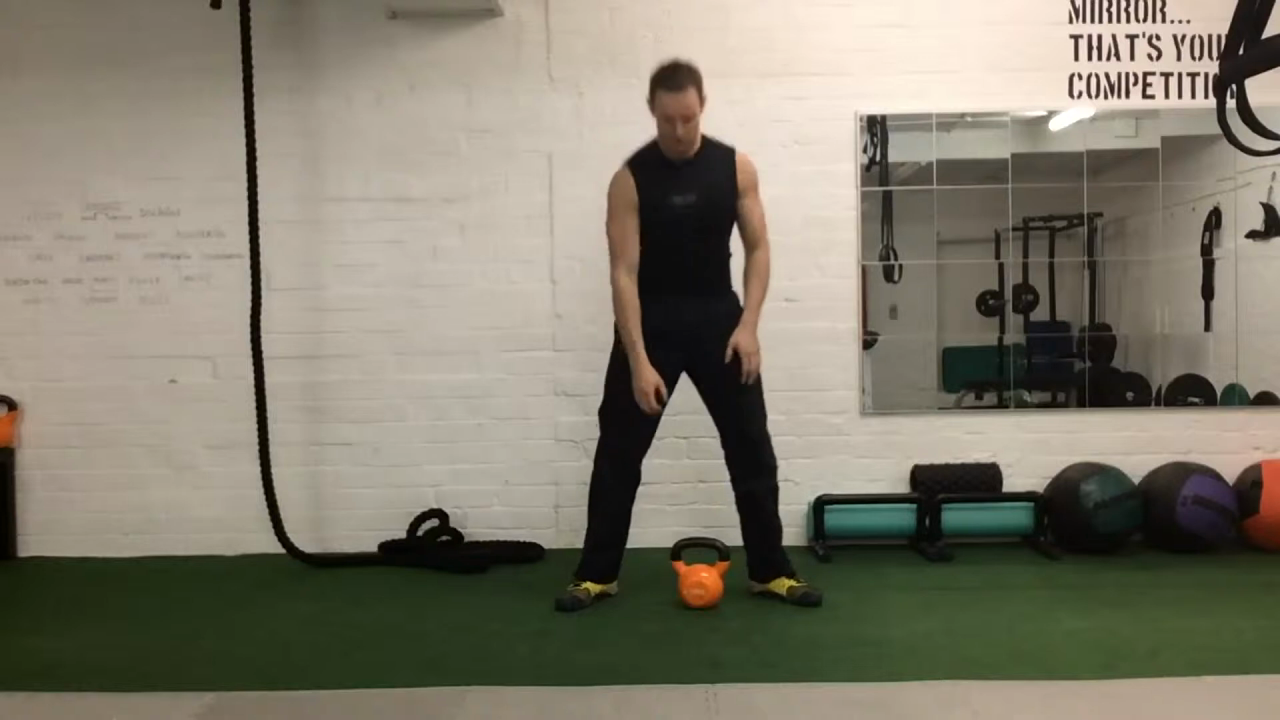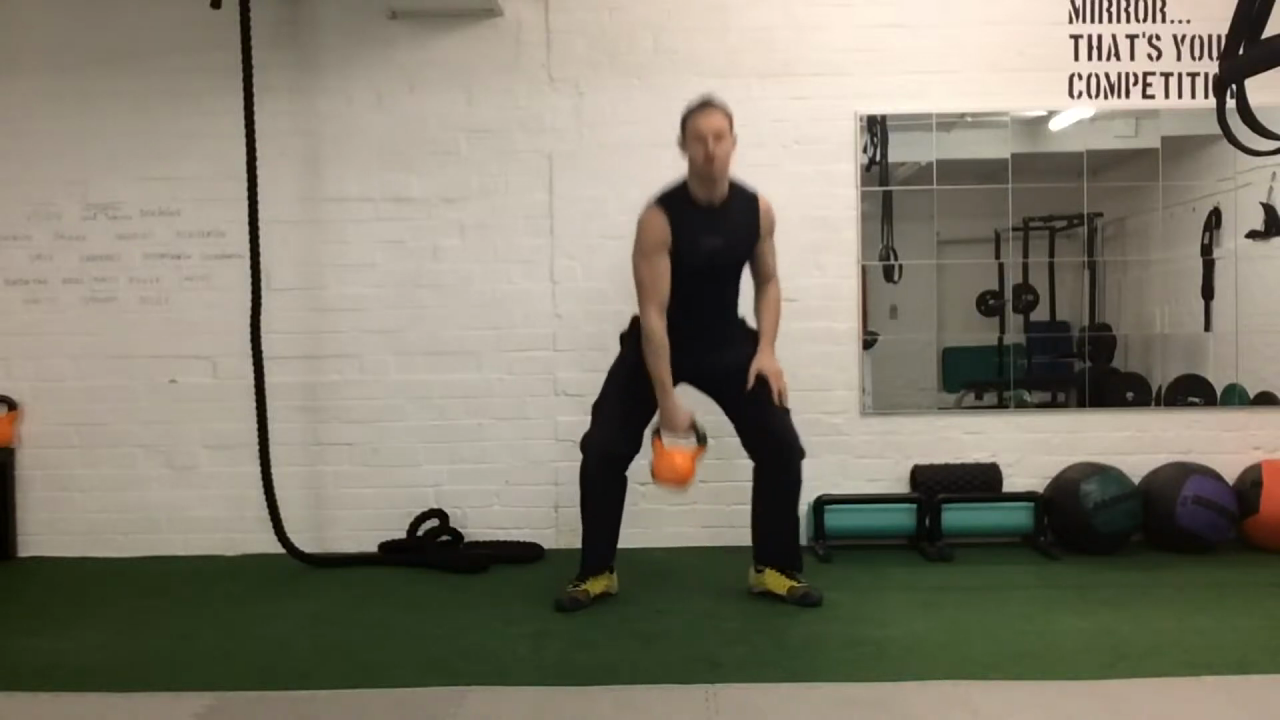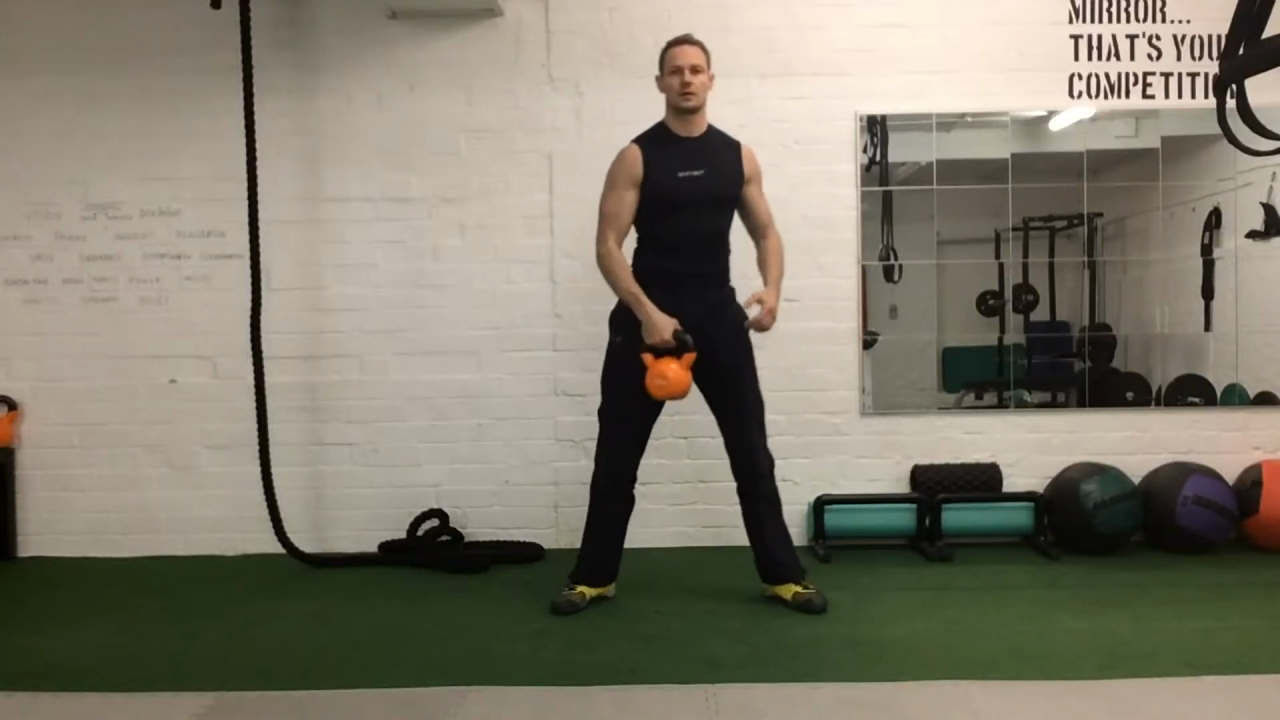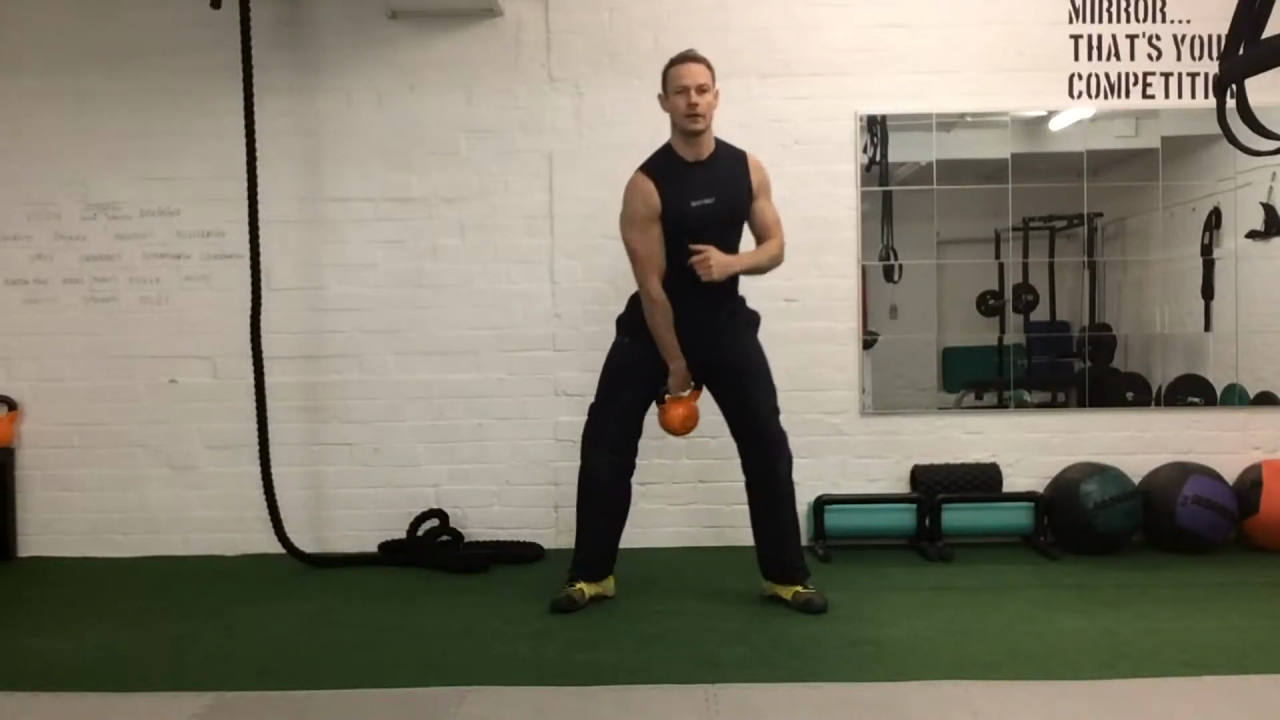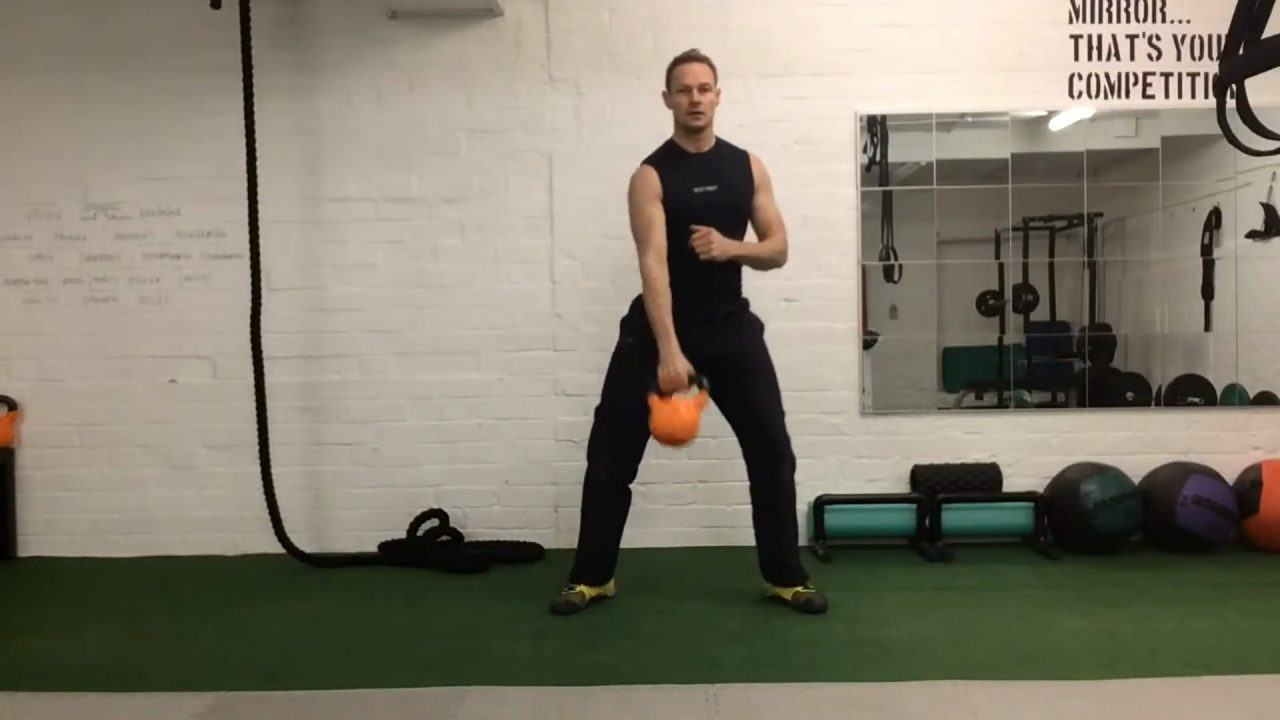
dt=1s
person 1, frame 1
left shoulder: (736, 167)
right shoulder: (630, 178)
left elbow: (758, 249)
right elbow: (623, 273)
left wrist: (747, 325)
right wrist: (638, 364)
left hip: (718, 323)
right hip: (651, 322)
left knee: (752, 446)
right knee: (619, 448)
left ankle: (769, 571)
right ankle: (597, 575)
person 1, frame 2
left shoulder: (756, 209)
right shoulder: (660, 218)
left elbow: (767, 281)
right elbow: (652, 313)
left wrist: (766, 349)
right wrist: (667, 403)
left hip: (728, 343)
right hip: (660, 346)
left knee: (781, 448)
right knee: (604, 448)
left ankle: (774, 568)
right ankle: (597, 573)
person 1, frame 3
left shoulder: (738, 156)
right shoulder: (636, 157)
left elbow: (766, 231)
right elbow: (607, 246)
left wrist: (772, 288)
right wrist: (645, 314)
left hip: (718, 316)
right hip: (647, 318)
left knee: (751, 452)
right knee: (617, 455)
left ankle: (783, 575)
right ankle: (594, 577)
person 1, frame 4
left shoulder: (747, 170)
right shoulder: (646, 185)
left elbow: (775, 245)
right elbow: (652, 286)
left wrist: (733, 263)
right wrist: (675, 366)
left hip: (726, 322)
right hip: (652, 328)
left knee: (768, 447)
right knee: (604, 448)
left ankle: (785, 575)
right ankle: (592, 574)
person 1, frame 5
left shoulder: (748, 167)
right shoulder: (650, 176)
left elbow: (778, 248)
right elbow: (653, 263)
left wrist: (733, 247)
right wrist: (668, 350)
left hip: (730, 324)
right hip: (658, 325)
left knee: (772, 450)
right knee: (610, 453)
left ankle: (785, 577)
right ankle: (592, 577)
